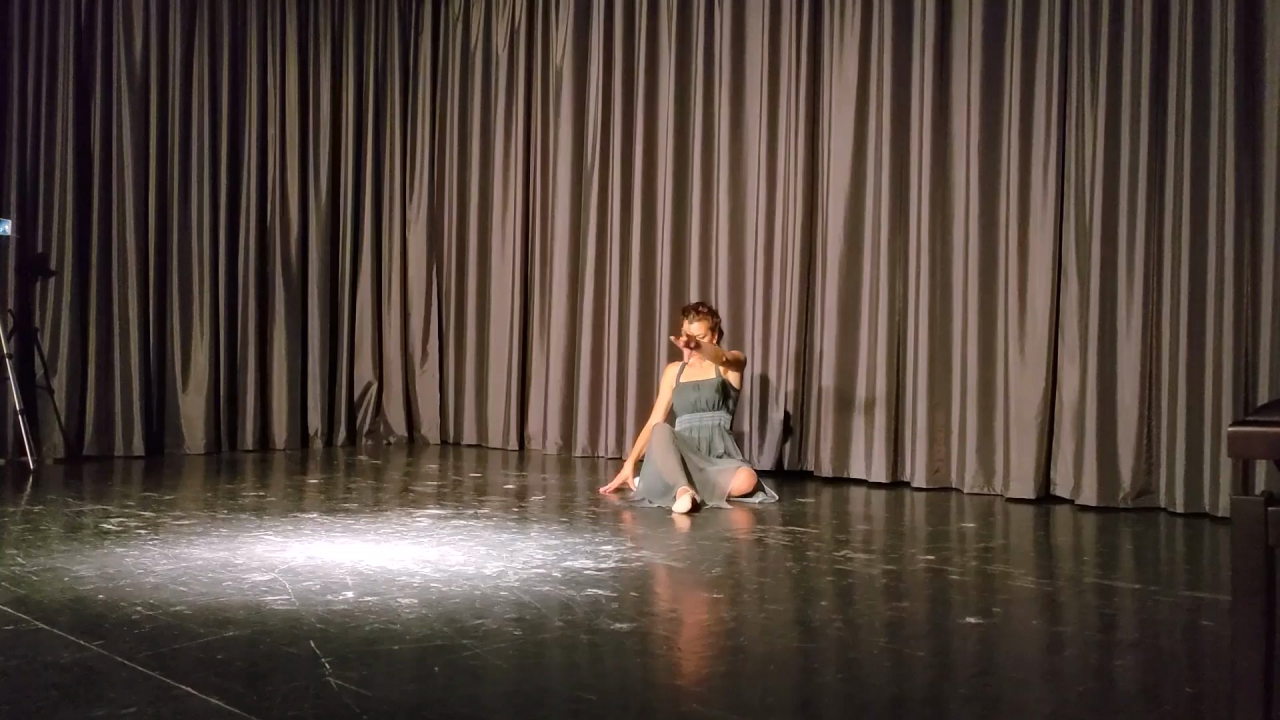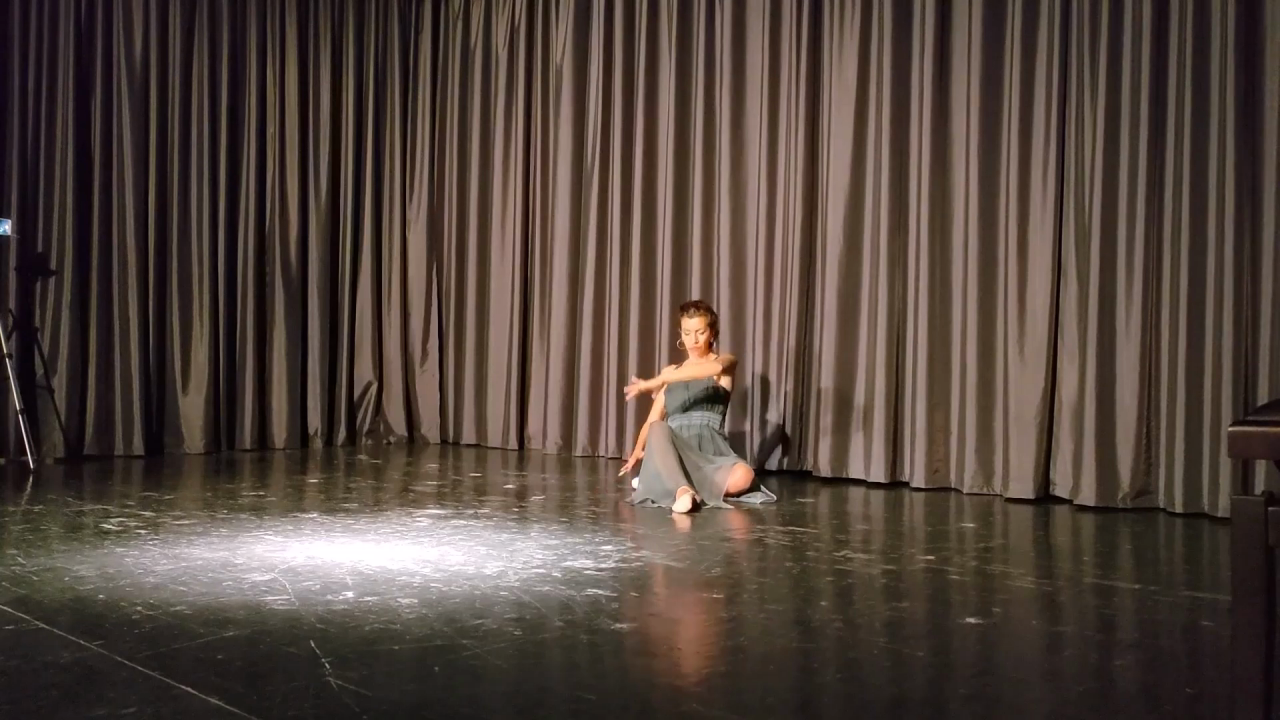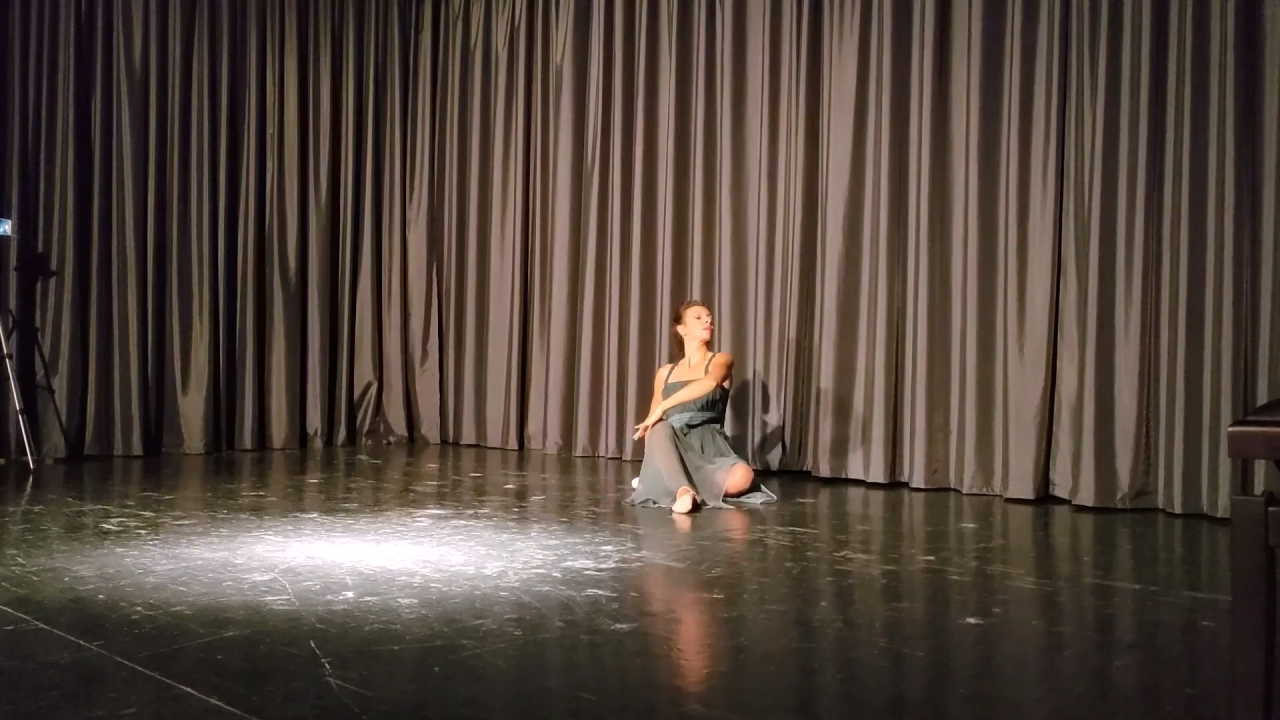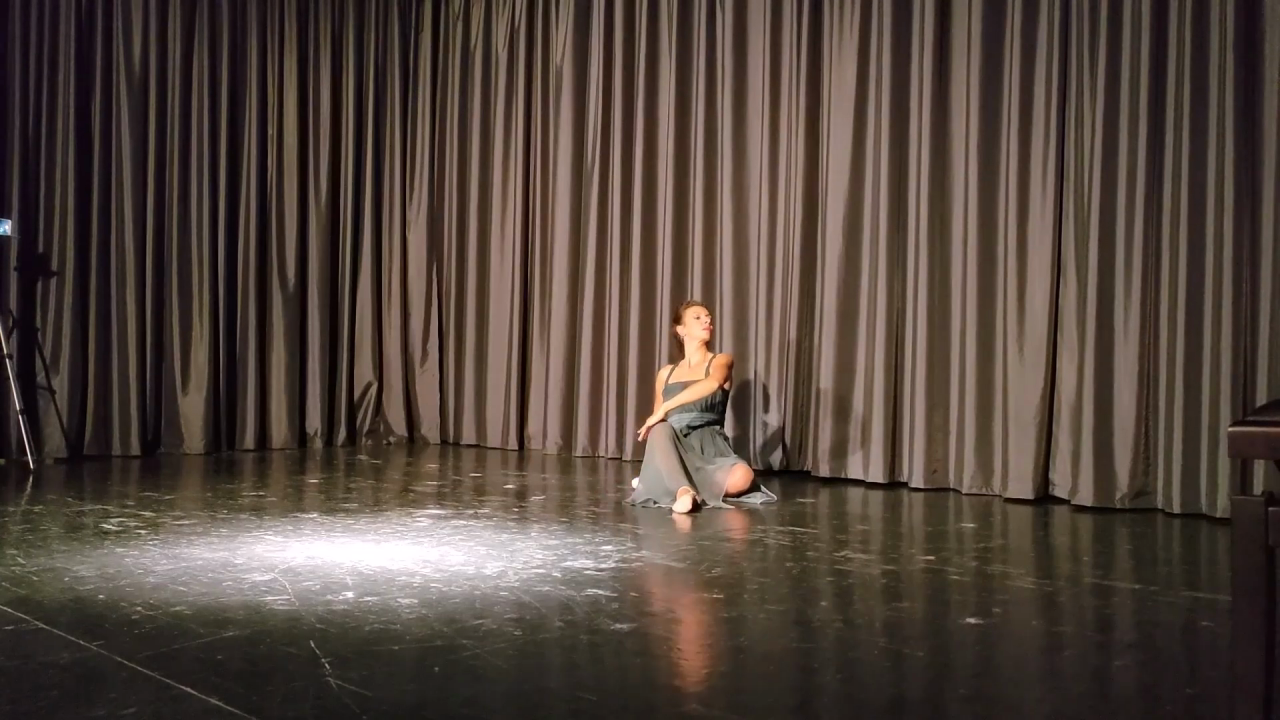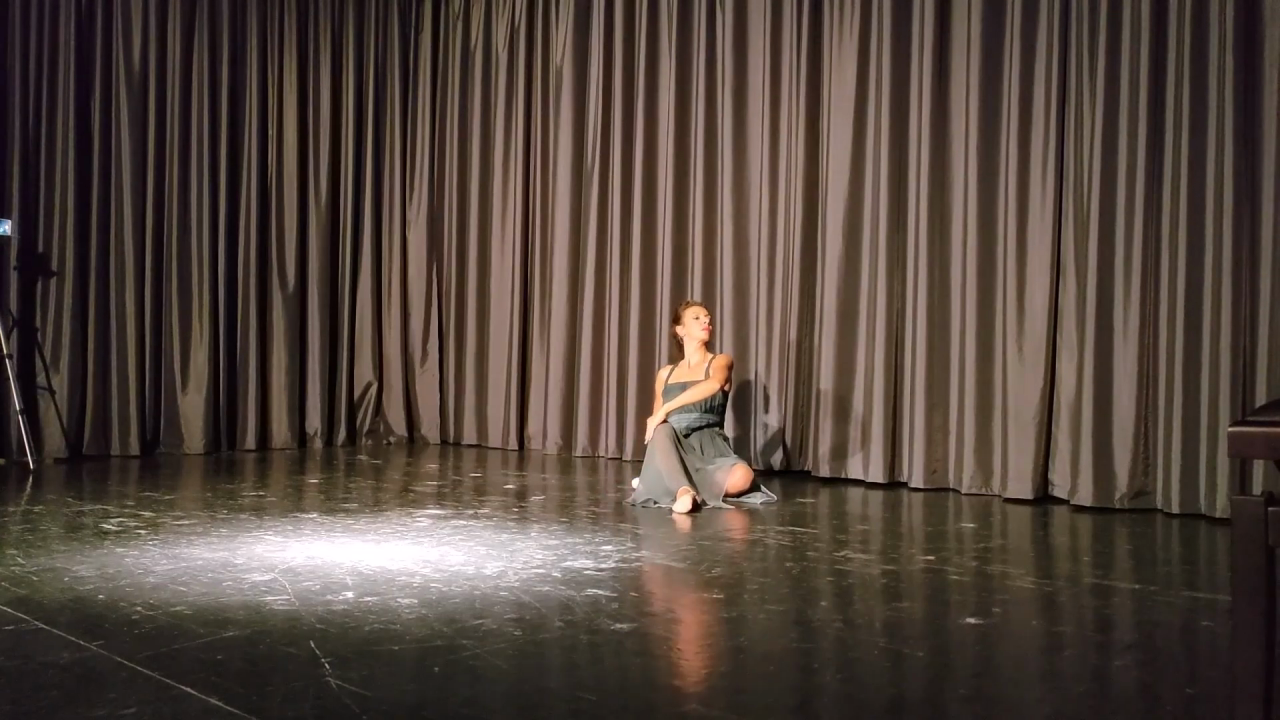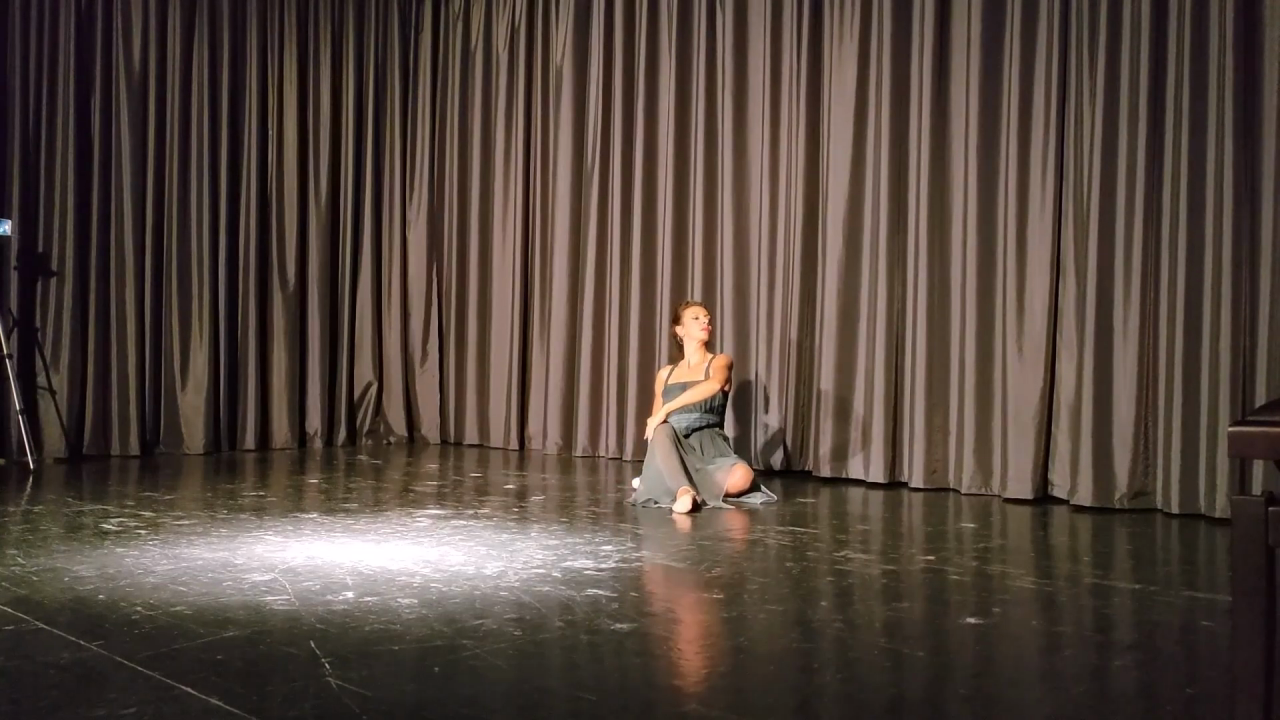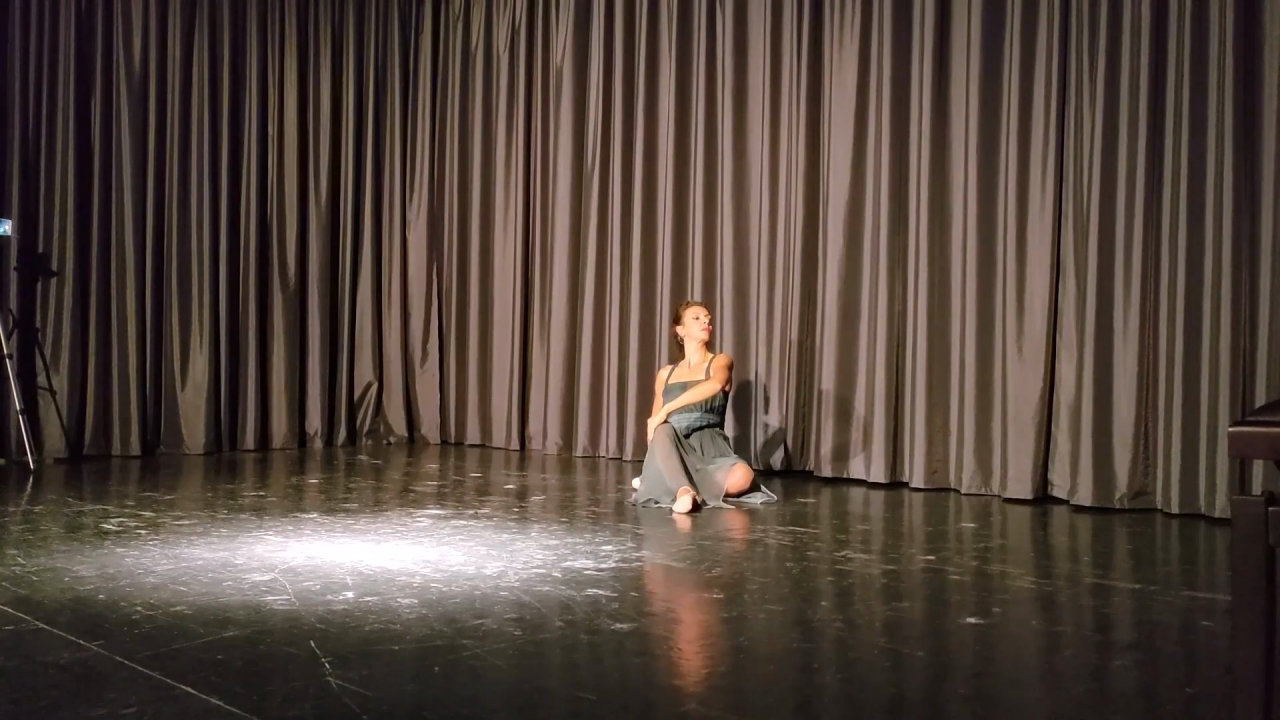
dt=0.4s
person 1, frame 1
left shoulder: (733, 363)
right shoulder: (674, 371)
left elbow: (722, 357)
right elbow: (654, 422)
left wrist: (697, 346)
right wrist: (629, 464)
left hip: (719, 452)
right hip: (683, 451)
left knee: (746, 480)
right knee: (661, 431)
left ankle: (680, 484)
right ankle: (683, 489)
person 1, frame 2
left shoulder: (726, 365)
right shoulder: (671, 373)
left elbow: (716, 366)
right elbow: (653, 421)
left wrist: (661, 379)
right wrist: (639, 450)
left hip: (711, 451)
right hip: (675, 453)
left knee: (743, 476)
right knee: (659, 429)
left ankle: (672, 482)
right ankle: (684, 490)
person 1, frame 3
left shoulder: (721, 360)
right shoulder: (665, 373)
left elbow: (710, 382)
right elbow: (654, 422)
left wrist: (662, 407)
right wrist: (651, 452)
left hip: (711, 450)
right hip: (675, 451)
left knee: (742, 476)
right knee: (661, 428)
left ankle: (675, 484)
right ankle: (683, 490)
person 1, frame 4
left shoulder: (721, 361)
right shoulder: (666, 373)
left elbow: (713, 383)
right elbow: (655, 422)
left wrist: (665, 408)
left hip: (710, 449)
right hip: (675, 451)
left knee: (742, 477)
right knee: (661, 429)
left ankle: (677, 485)
right ankle: (684, 490)
person 1, frame 5
left shoulder: (721, 362)
right shoulder: (665, 374)
left elbow: (715, 384)
right elbow: (656, 422)
left wrist: (666, 409)
left hip: (710, 448)
right hip: (674, 450)
left knee: (742, 477)
right knee: (661, 430)
left ankle: (677, 484)
right ankle: (684, 490)
person 1, frame 6
left shoulder: (720, 362)
right shoulder: (665, 374)
left elbow: (715, 384)
right elbow: (655, 423)
left wrist: (666, 410)
left hip: (710, 449)
right hip: (674, 450)
left knee: (742, 477)
right knee: (662, 431)
left ankle: (678, 484)
right ankle: (684, 490)
person 1, frame 7
left shoulder: (721, 361)
right shoulder: (666, 374)
left elbow: (715, 384)
right elbow: (655, 424)
left wrist: (666, 409)
left hip: (710, 448)
right hip: (674, 450)
left knee: (742, 477)
right knee: (662, 431)
left ankle: (676, 484)
right ankle: (684, 490)
